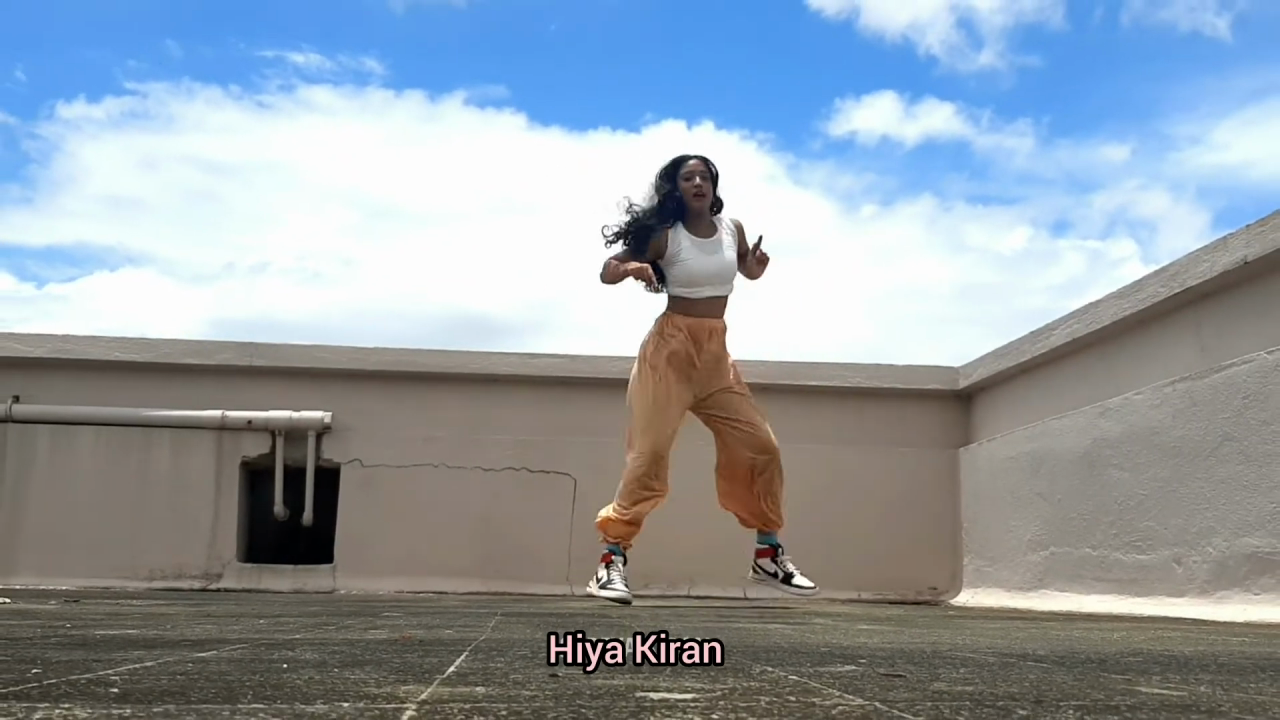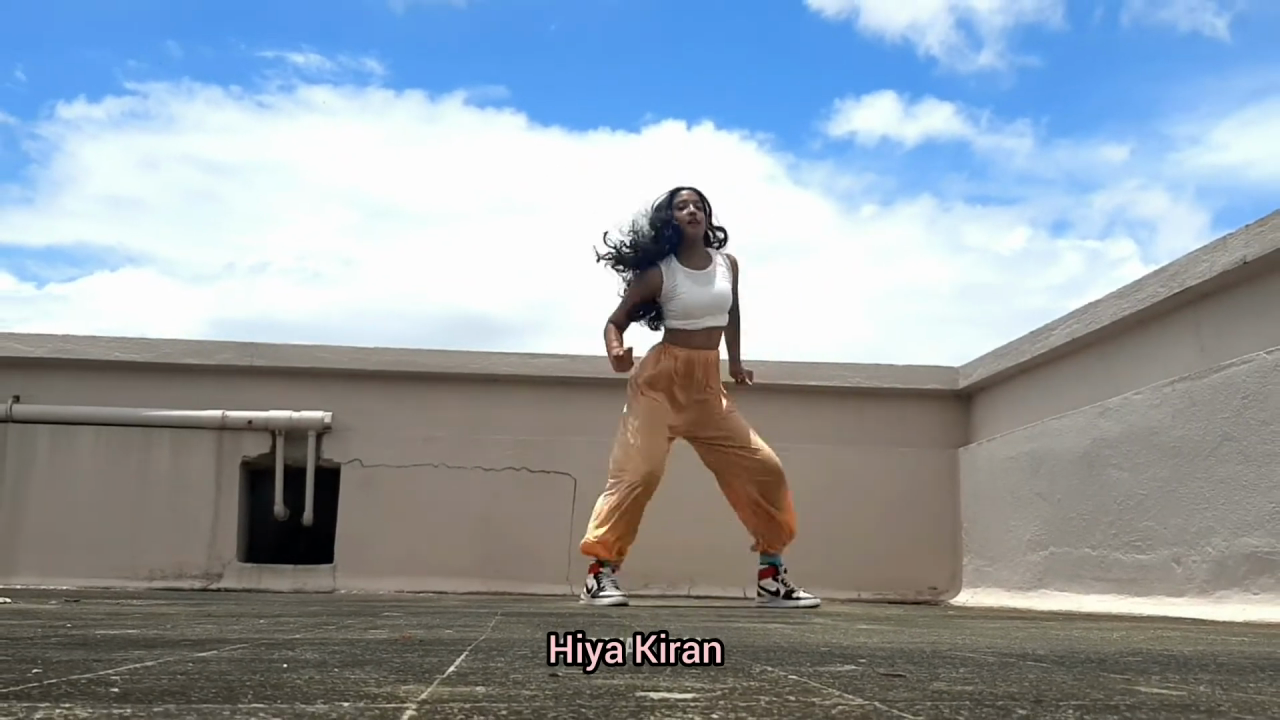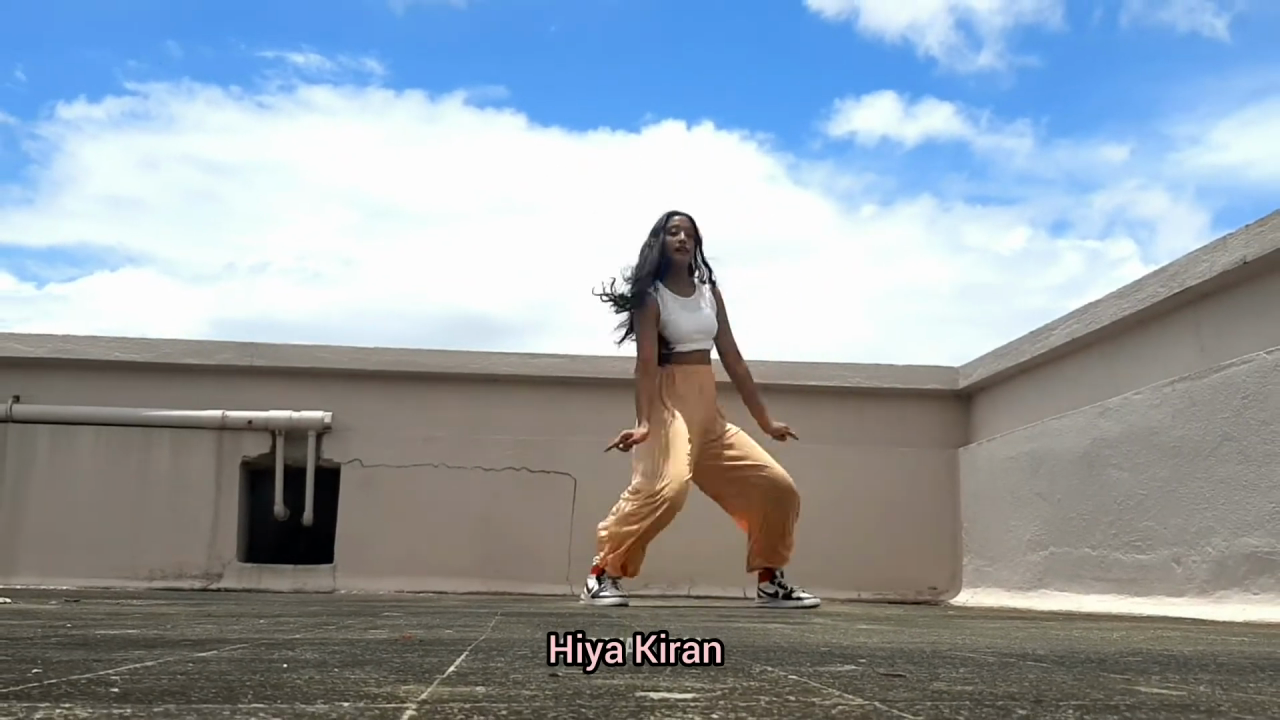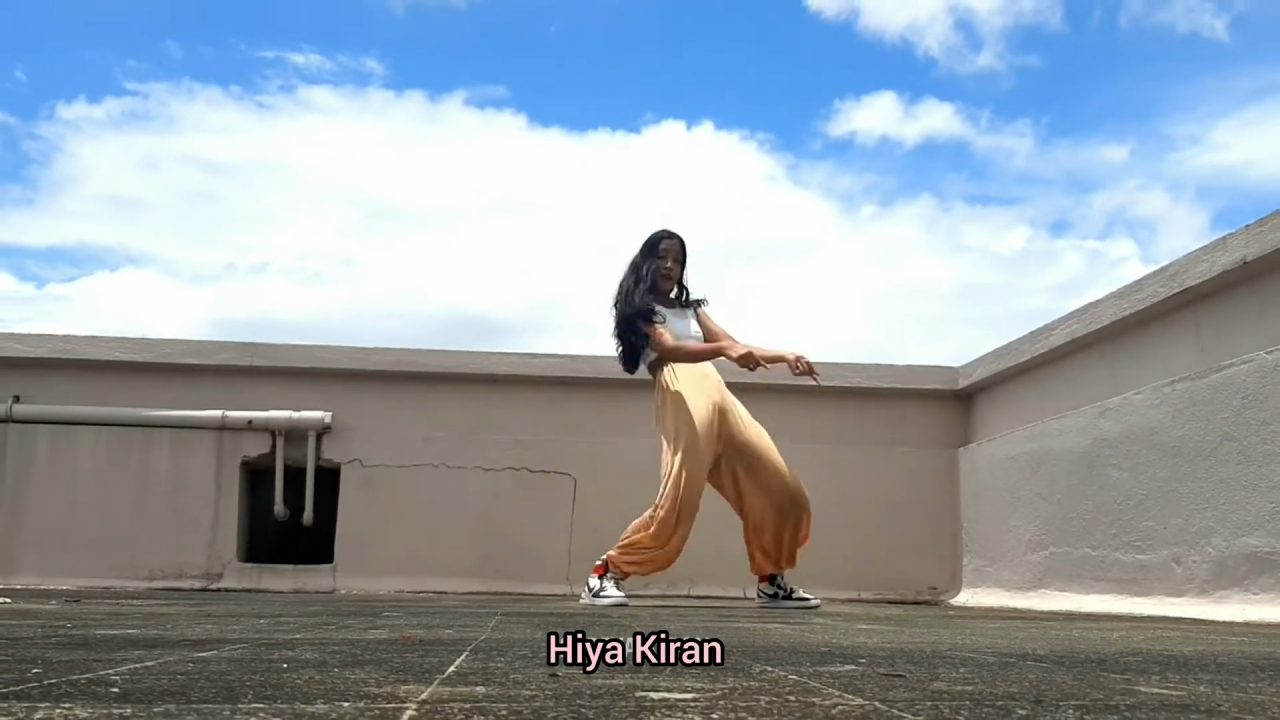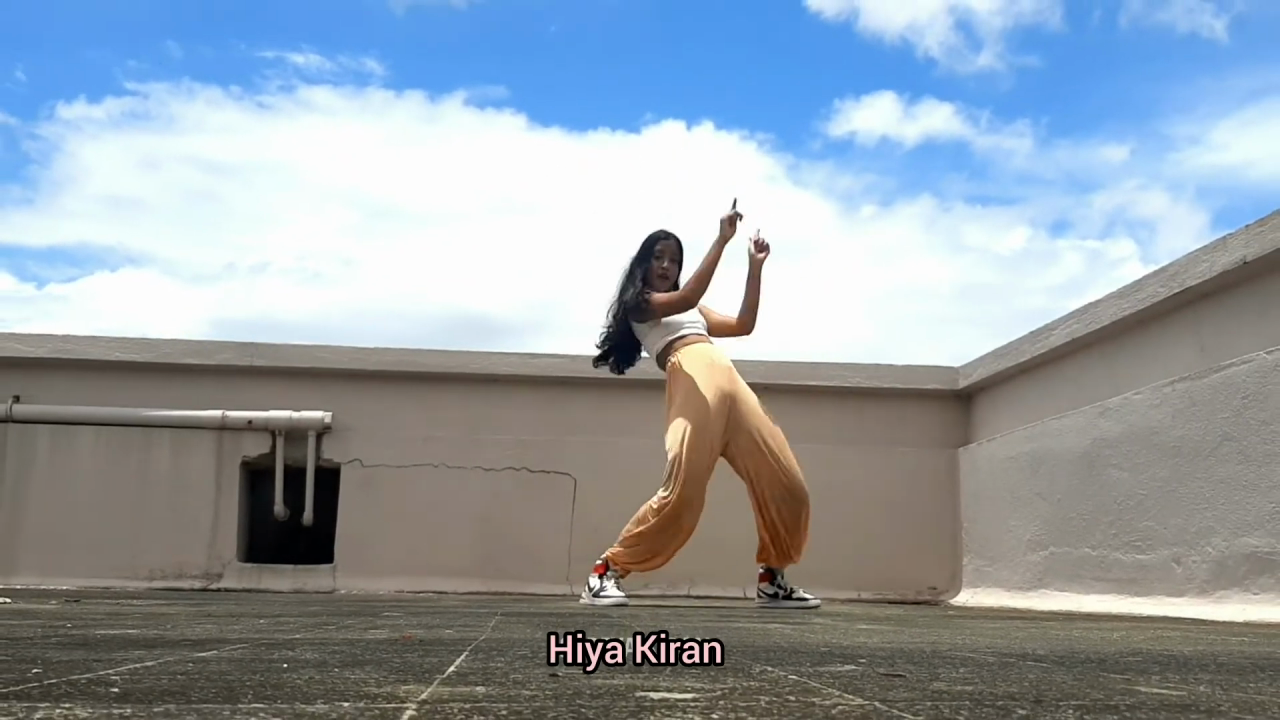
dt=0.1s
person 1, frame 1
left shoulder: (733, 231)
right shoulder: (665, 236)
right elbow: (609, 270)
left wrist: (756, 266)
right wrist: (633, 267)
left hip: (715, 357)
right hip: (669, 352)
left knee: (759, 447)
right knee: (650, 449)
left ankle: (769, 555)
right ankle: (611, 559)
person 1, frame 2
left shoulder: (728, 263)
right shoulder: (658, 270)
right elbow: (616, 321)
left wrist: (736, 363)
right wrist: (616, 349)
left hip: (707, 385)
right hip: (661, 381)
left knee: (765, 468)
right knee: (639, 471)
left ankle: (771, 575)
right ankle: (601, 569)
person 1, frame 3
left shoulder: (710, 292)
right shoulder: (649, 296)
left elbow: (732, 356)
right elbow: (646, 363)
left wrist: (765, 414)
right wrist: (645, 423)
left hip: (710, 408)
right hip: (670, 401)
left knee: (778, 488)
right knee: (665, 488)
left ankle: (770, 578)
right ankle: (603, 572)
person 1, frame 4
left shoulder: (692, 310)
right shoulder: (639, 311)
left elbow: (737, 348)
right elbow: (672, 350)
left wrist: (784, 357)
right wrist: (725, 350)
left hip: (722, 398)
right hip: (680, 394)
left knee: (787, 495)
right knee: (679, 498)
left ankle: (772, 579)
right ankle: (607, 572)
person 1, frame 5
left shoulder: (691, 305)
right shoulder: (640, 303)
left elbow: (744, 325)
right elbow: (692, 295)
left wrist: (756, 266)
right wrist: (720, 240)
left hip: (732, 385)
right hip: (690, 385)
left knee: (787, 486)
right knee: (684, 490)
left ankle: (773, 577)
right ankle: (607, 571)
